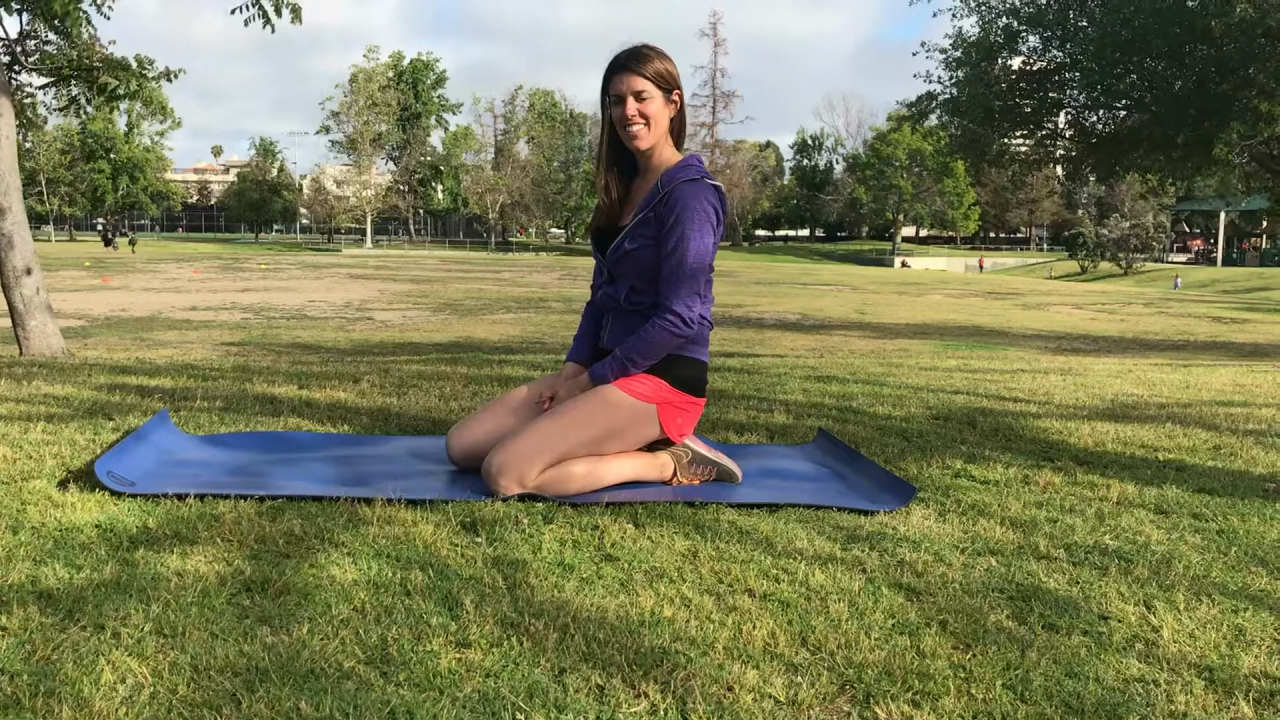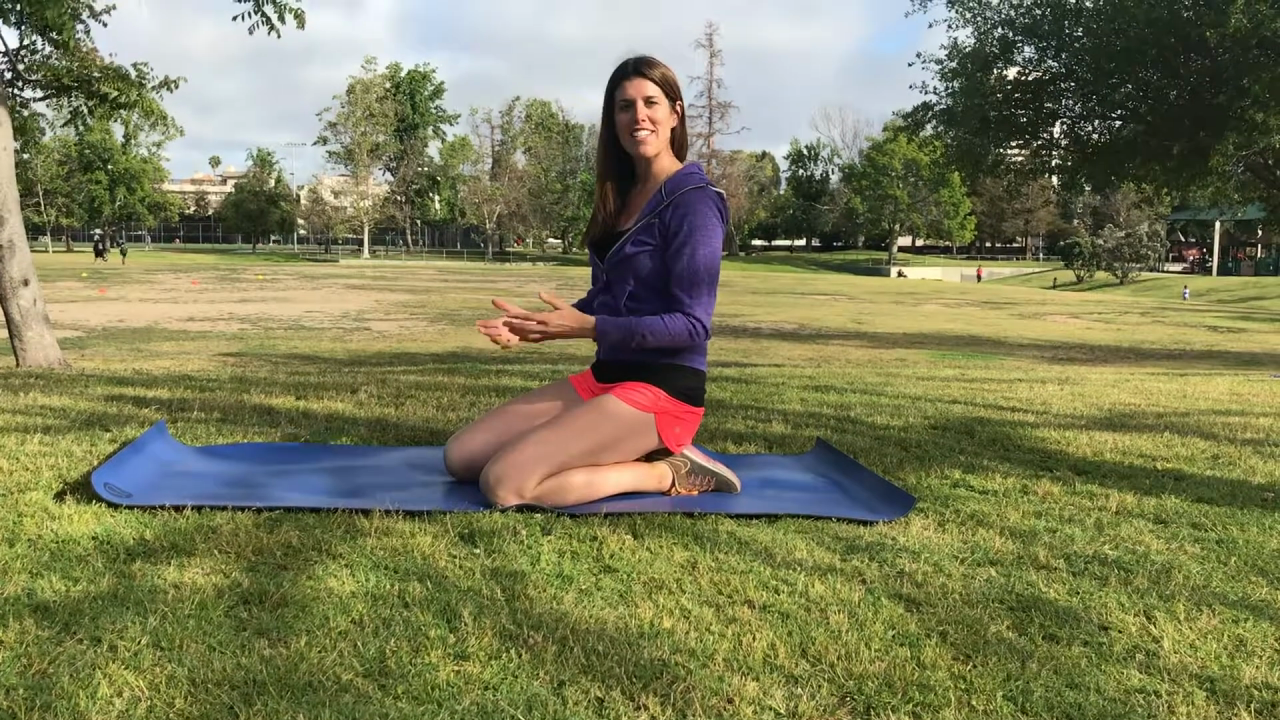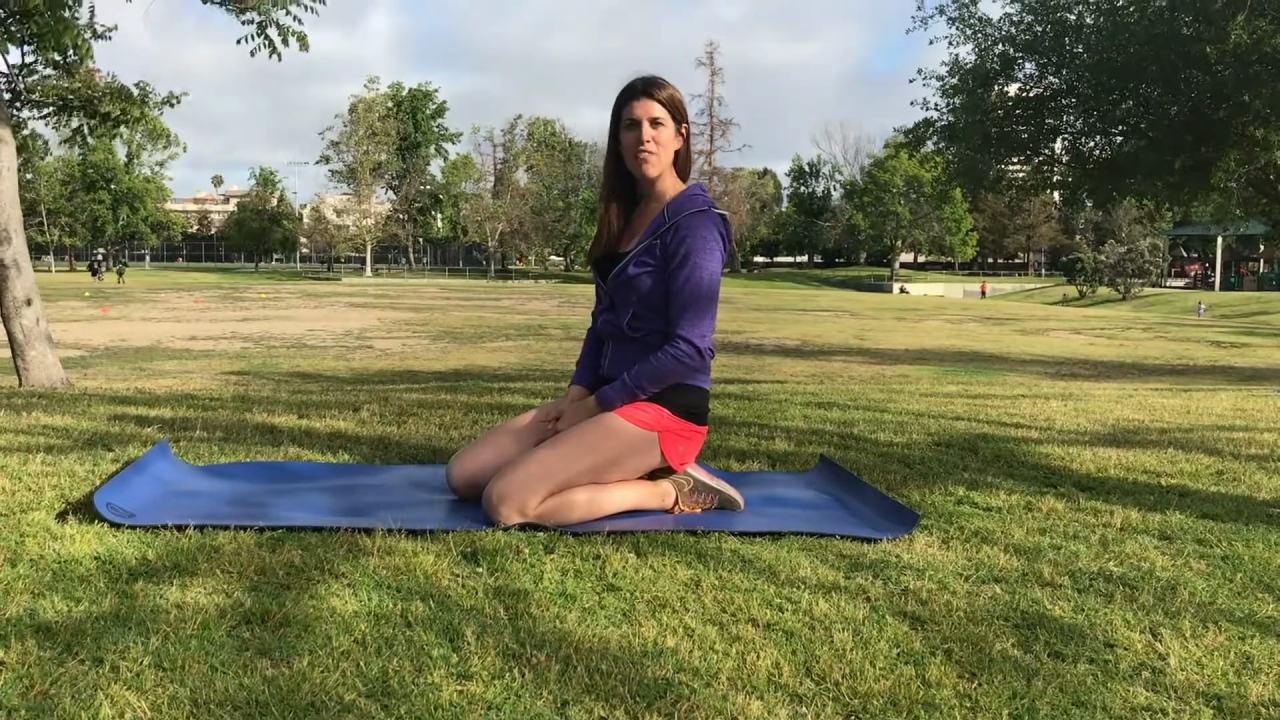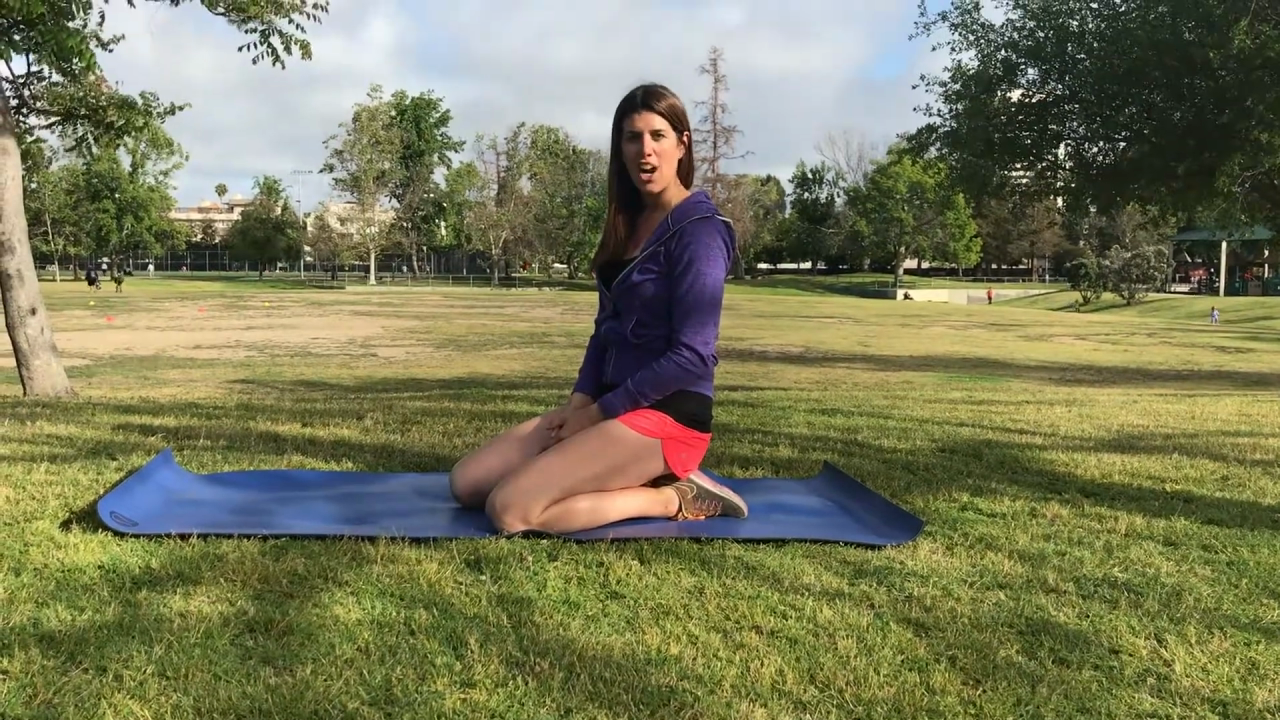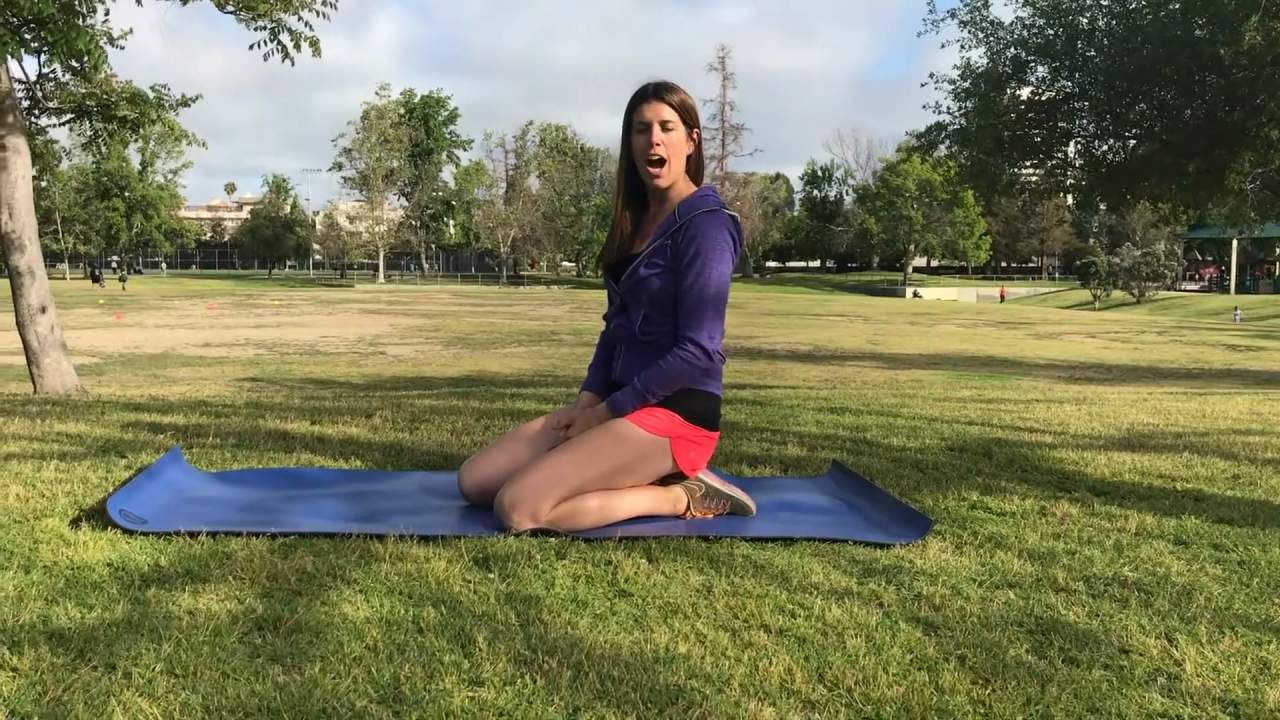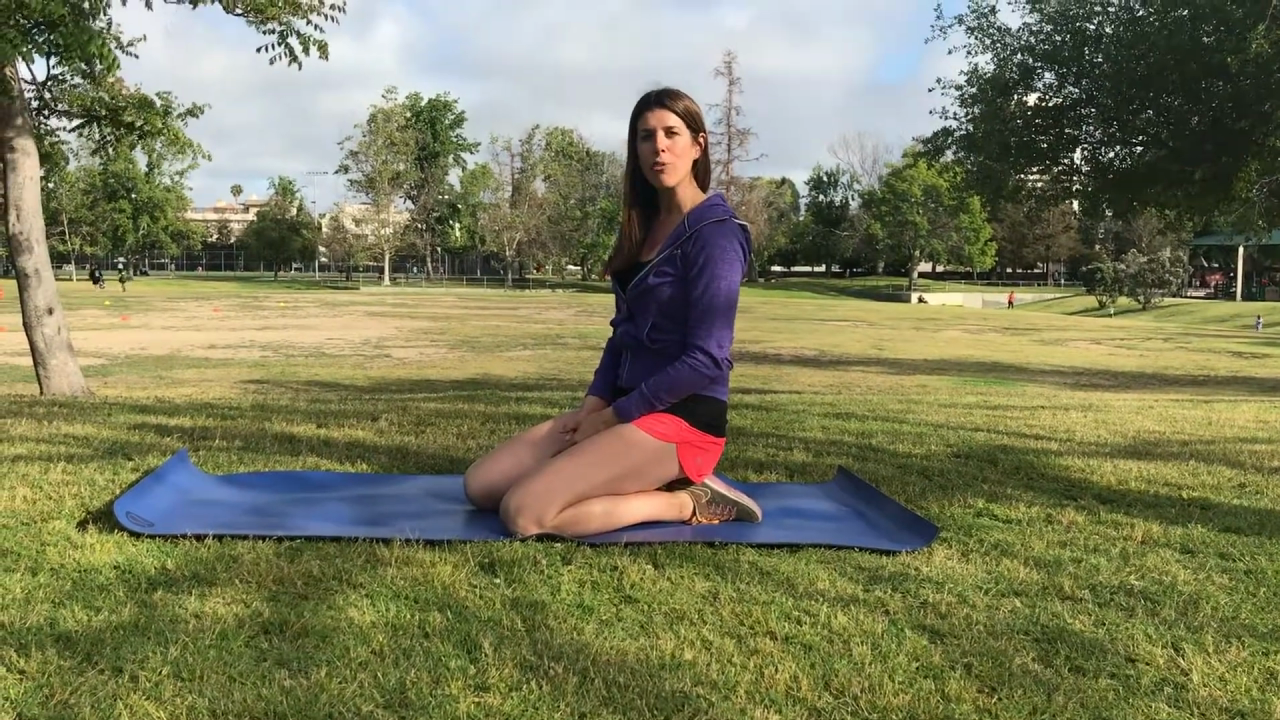
dt=0.7s
person 1, frame 1
left shoulder: (689, 194)
right shoulder: (623, 188)
left elbow: (680, 319)
left wrist: (590, 382)
right wrist: (574, 369)
left hip: (664, 379)
right hip: (611, 368)
left knee: (505, 473)
right knee: (462, 446)
left ankle: (668, 463)
right ankle: (640, 444)
person 1, frame 2
left shoulder: (692, 202)
right shoulder: (619, 195)
left elbow: (691, 323)
left wrist: (588, 327)
right wrist: (534, 323)
left hip: (662, 389)
right hip: (606, 376)
left knee: (503, 484)
right knee: (460, 456)
left ankle: (668, 473)
right ankle: (640, 453)
person 1, frame 3
left shoulder: (695, 224)
right shoulder: (623, 214)
left elbow: (689, 348)
left wrist: (596, 405)
right wrist: (576, 393)
left hip: (665, 407)
right hip: (608, 396)
left knee: (506, 502)
right knee: (463, 473)
left ankle: (670, 490)
right ankle: (644, 472)
person 1, frame 4
left shoulder: (699, 231)
right shoulder: (628, 222)
left elbow: (692, 356)
left wrist: (598, 412)
right wrist: (578, 400)
left hip: (667, 414)
right hip: (613, 402)
left knee: (509, 510)
right knee: (466, 481)
left ankle: (672, 498)
right ankle: (646, 479)
person 1, frame 5
left shoulder: (705, 224)
right shoulder: (635, 219)
left elbow: (698, 350)
left wrist: (606, 411)
right wrist: (587, 400)
left hip: (676, 412)
right hip: (622, 399)
left knee: (518, 508)
right knee: (474, 480)
left ankle: (681, 497)
right ankle: (656, 477)
person 1, frame 6
left shoulder: (715, 233)
right shoulder: (644, 226)
left elbow: (707, 359)
left wrist: (612, 417)
right wrist: (593, 404)
left hip: (683, 419)
right hip: (628, 406)
left knee: (524, 512)
right knee: (481, 484)
left ankle: (687, 502)
right ankle: (661, 484)
